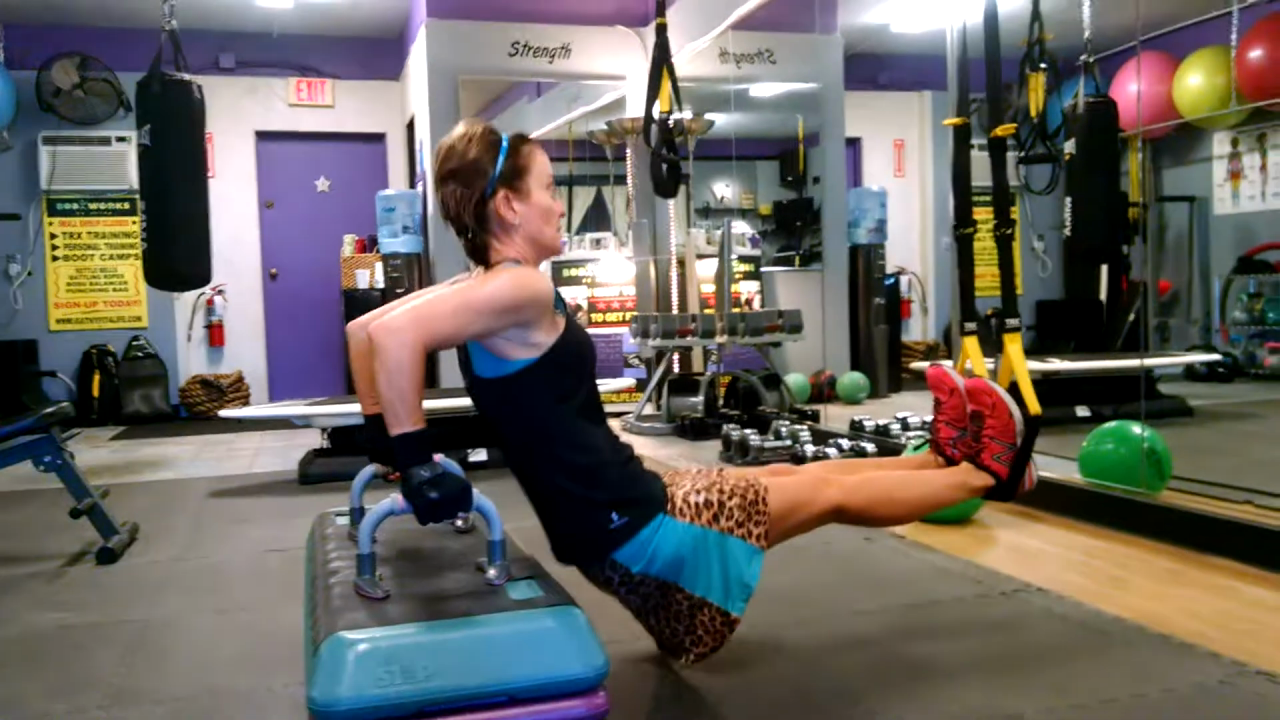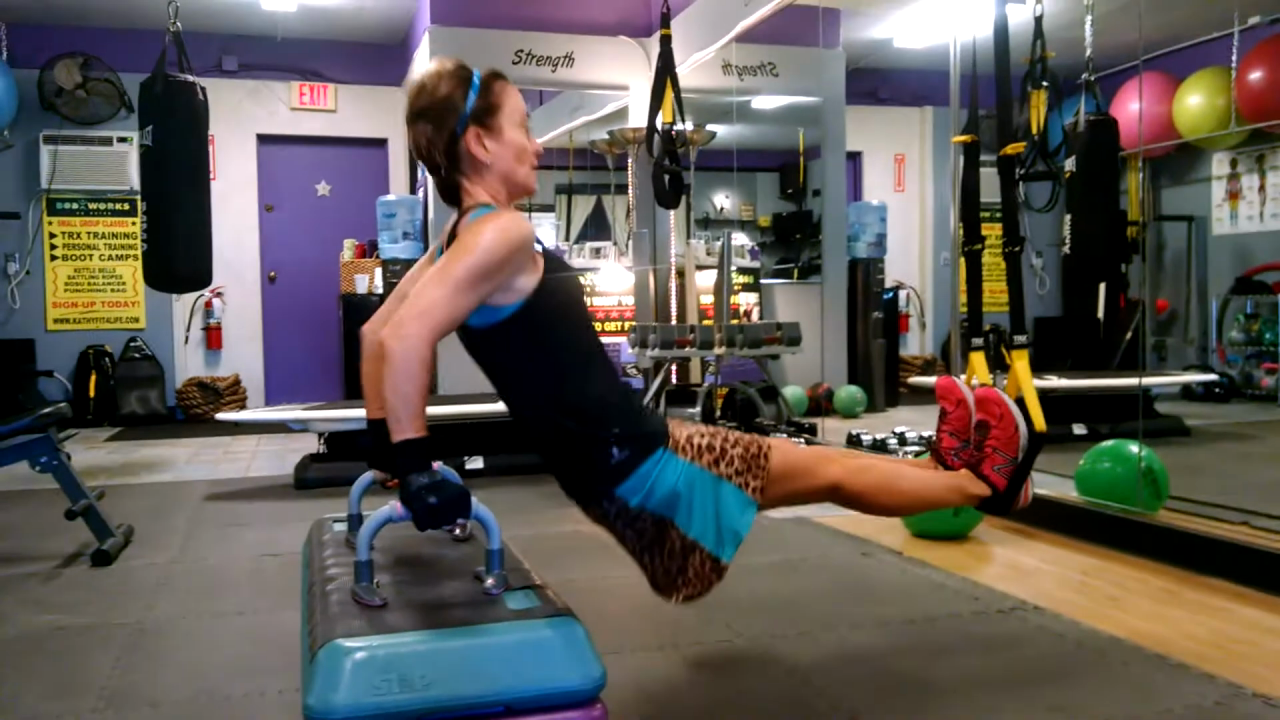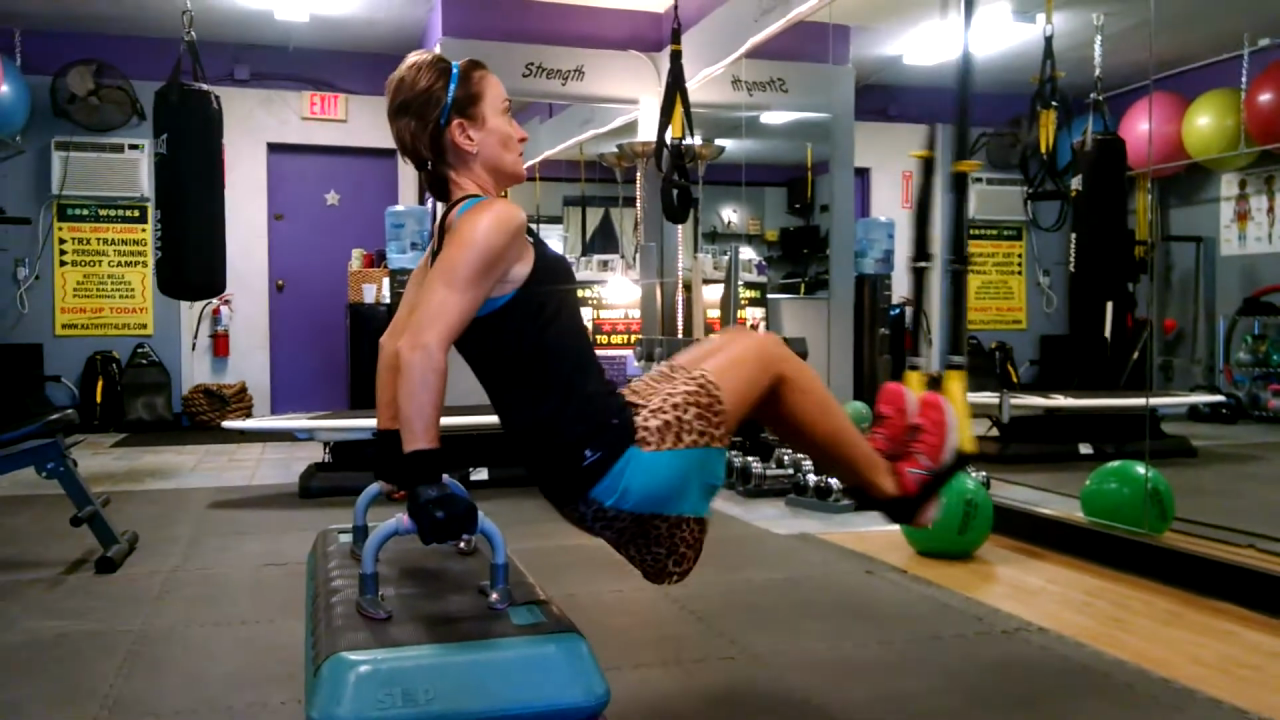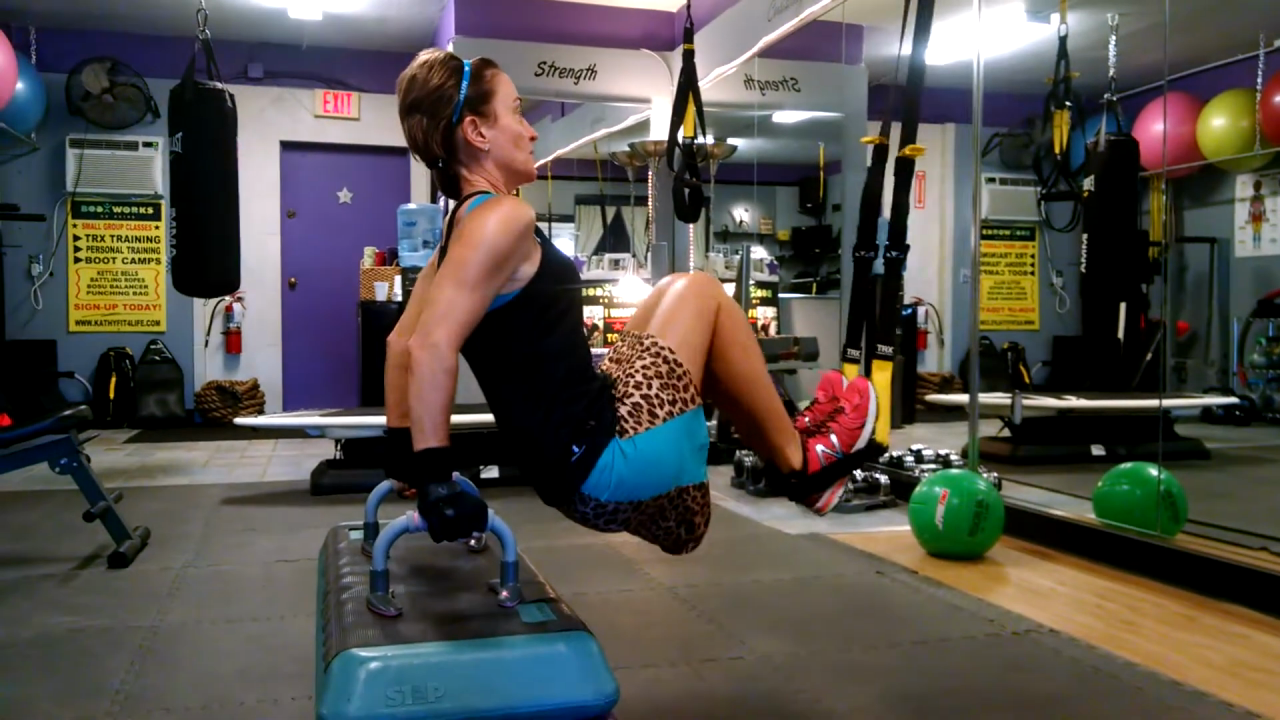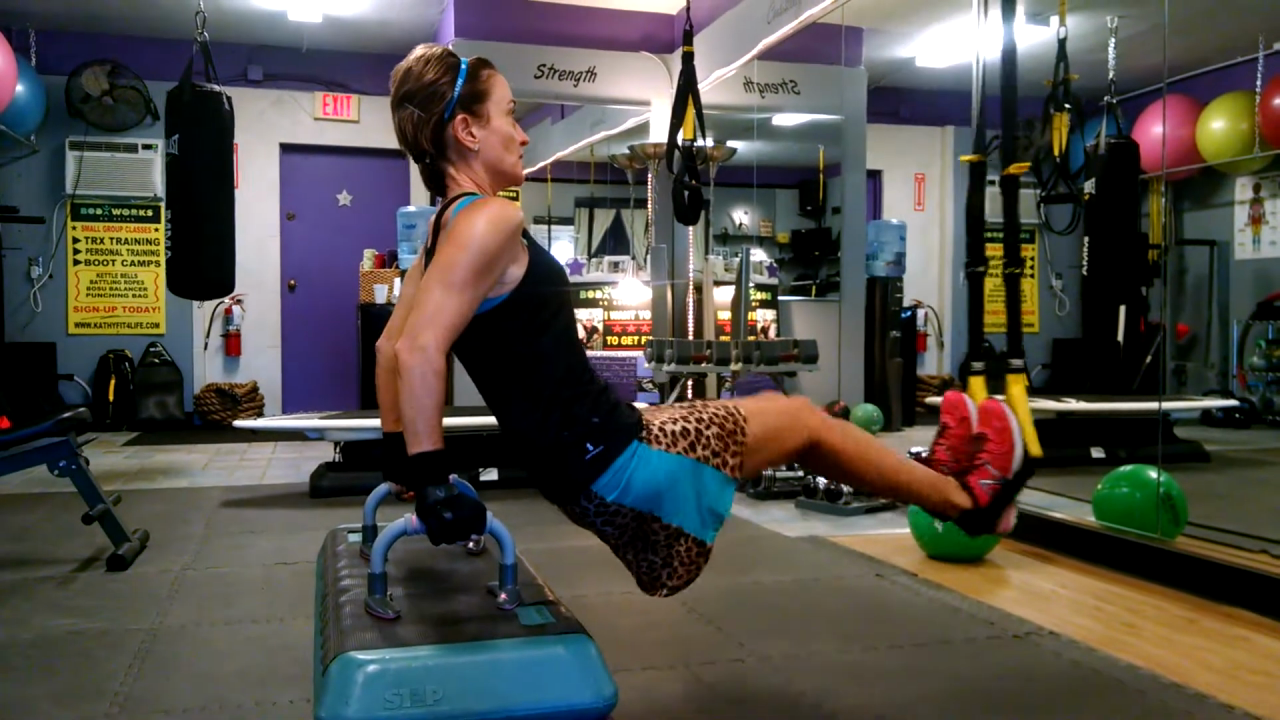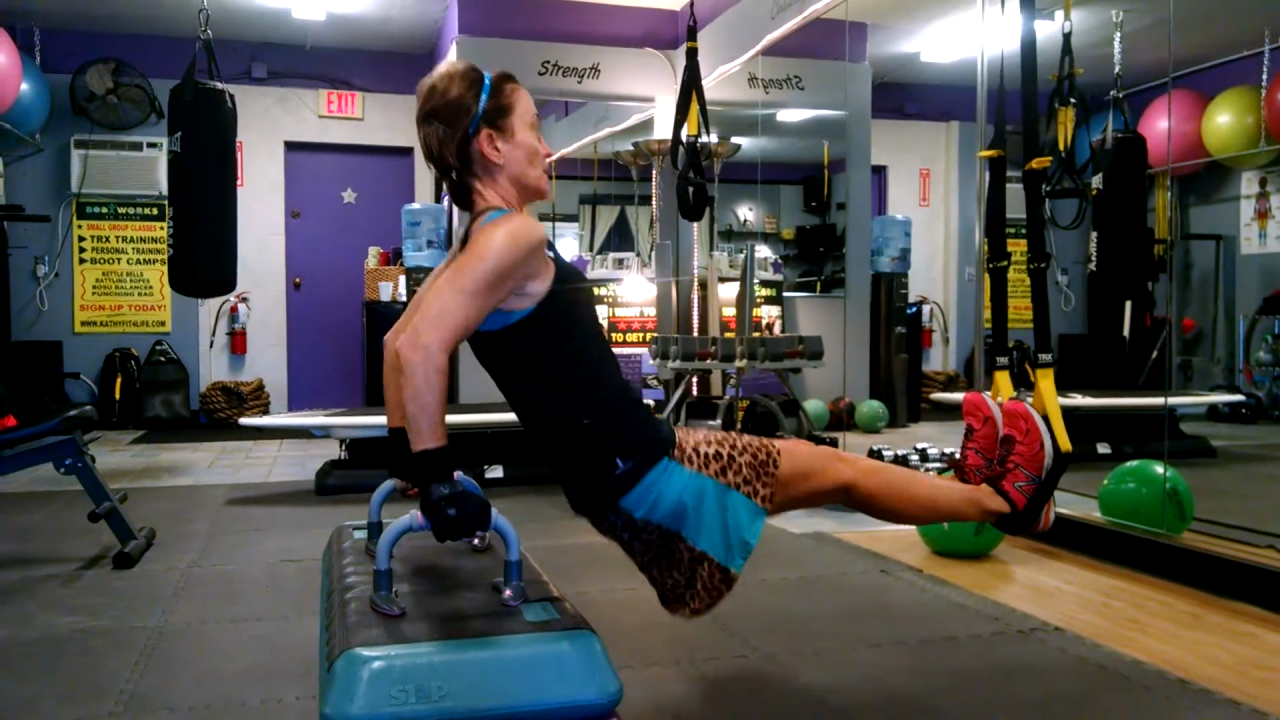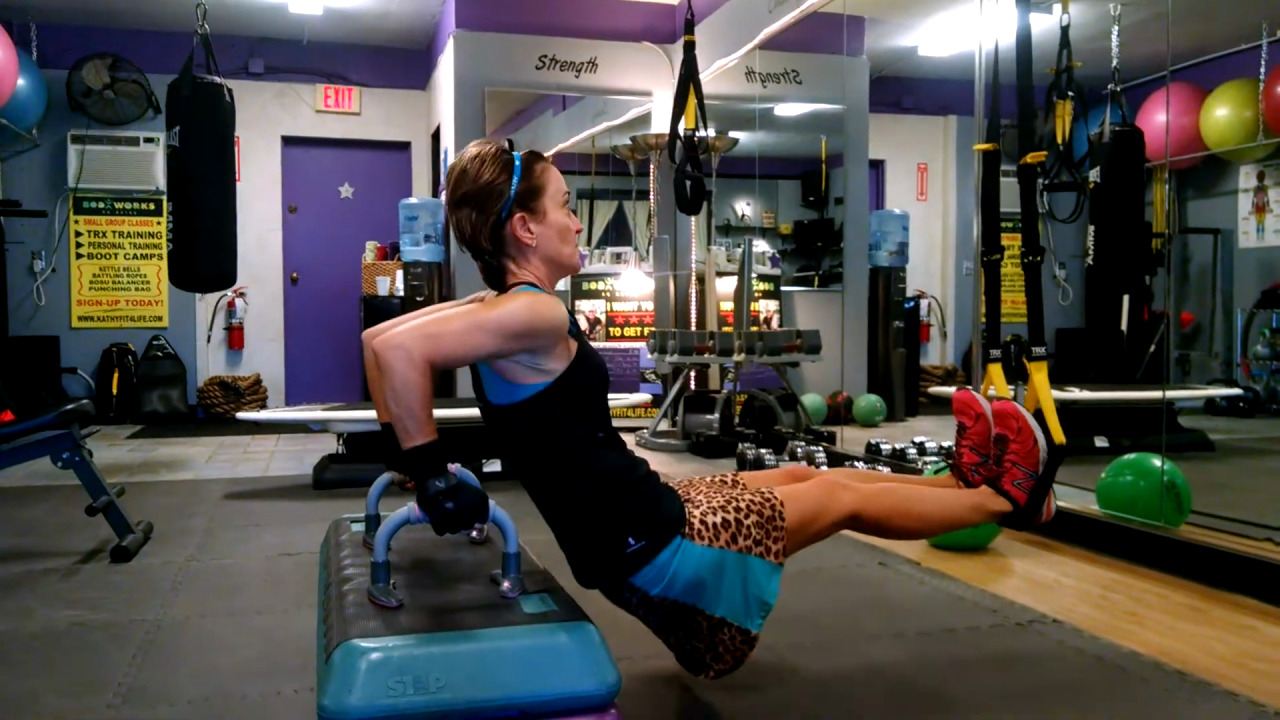
dt=0.5s
person 1, frame 1
left shoulder: (480, 288)
right shoulder: (521, 289)
left elbow: (360, 333)
right elbow: (390, 338)
left wrist: (387, 454)
right wrist: (416, 465)
left hip: (617, 512)
right hip: (629, 531)
left knee: (789, 475)
right knee: (827, 489)
left ankle: (941, 461)
right ankle: (982, 476)
person 1, frame 2
left shoulder: (462, 237)
right shoulder: (500, 234)
left elbow: (375, 336)
right elbow: (402, 342)
left wrist: (388, 449)
right wrist: (415, 465)
left hip: (608, 461)
right hip: (630, 466)
left knee: (797, 455)
right knee: (824, 466)
left ankle: (941, 472)
right ankle: (981, 486)
person 1, frame 3
left shoulder: (453, 228)
right shoulder: (494, 222)
left elbow: (395, 347)
right elbow: (422, 350)
left wrist: (395, 461)
right wrist: (426, 481)
left hip: (584, 460)
right hip: (612, 468)
left knee: (734, 349)
right knee: (763, 353)
left ankle: (871, 464)
right ankle: (893, 484)
person 1, frame 4
left shoulder: (464, 227)
right shoulder: (502, 219)
left elbow: (402, 344)
right elbow: (430, 349)
left wrist: (405, 460)
right wrist: (436, 481)
left hip: (573, 465)
right hip: (606, 467)
left knee: (680, 295)
right knee: (699, 292)
left ankle: (790, 442)
right ankle: (798, 460)
person 1, frame 5
left shoulder: (449, 229)
right shoulder: (489, 222)
left elbow: (392, 348)
right elbow: (419, 354)
left wrist: (407, 467)
right wrist: (433, 485)
left hip: (582, 468)
right hip: (614, 470)
left knee: (781, 416)
right knee: (799, 421)
left ankle: (933, 482)
right ankle: (961, 496)
person 1, frame 6
left shoulder: (479, 245)
right shoulder: (513, 235)
left elbow: (399, 344)
right elbow: (417, 349)
left wrist: (412, 465)
right wrist: (439, 482)
left hip: (622, 469)
right hip: (641, 475)
left knee: (809, 456)
right knee: (834, 469)
left ankle: (973, 483)
right ankle: (1004, 502)
person 1, frame 7
left shoulder: (495, 308)
right shoulder: (536, 314)
left elbow: (386, 348)
right elbow: (390, 349)
left wrist: (411, 460)
right wrist: (432, 475)
left hip: (638, 518)
right hip: (648, 547)
left knee: (800, 476)
right knee: (842, 495)
left ankle: (963, 484)
right ankle: (1004, 499)
